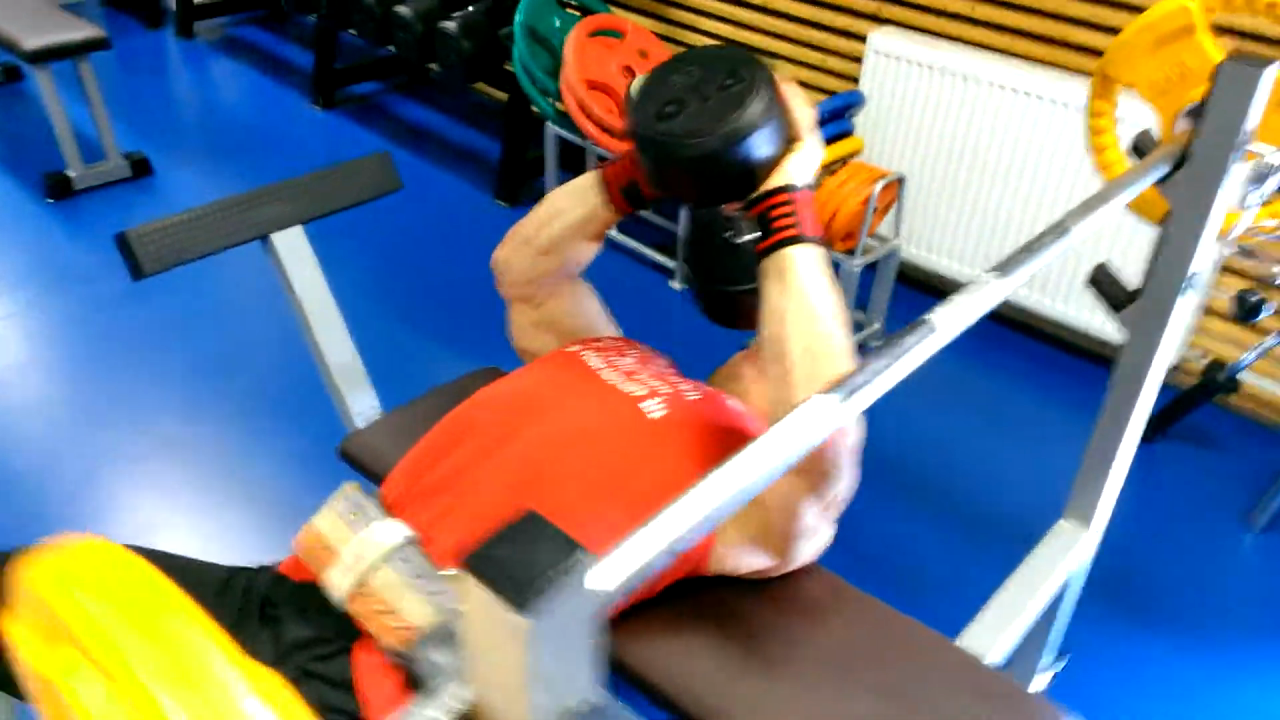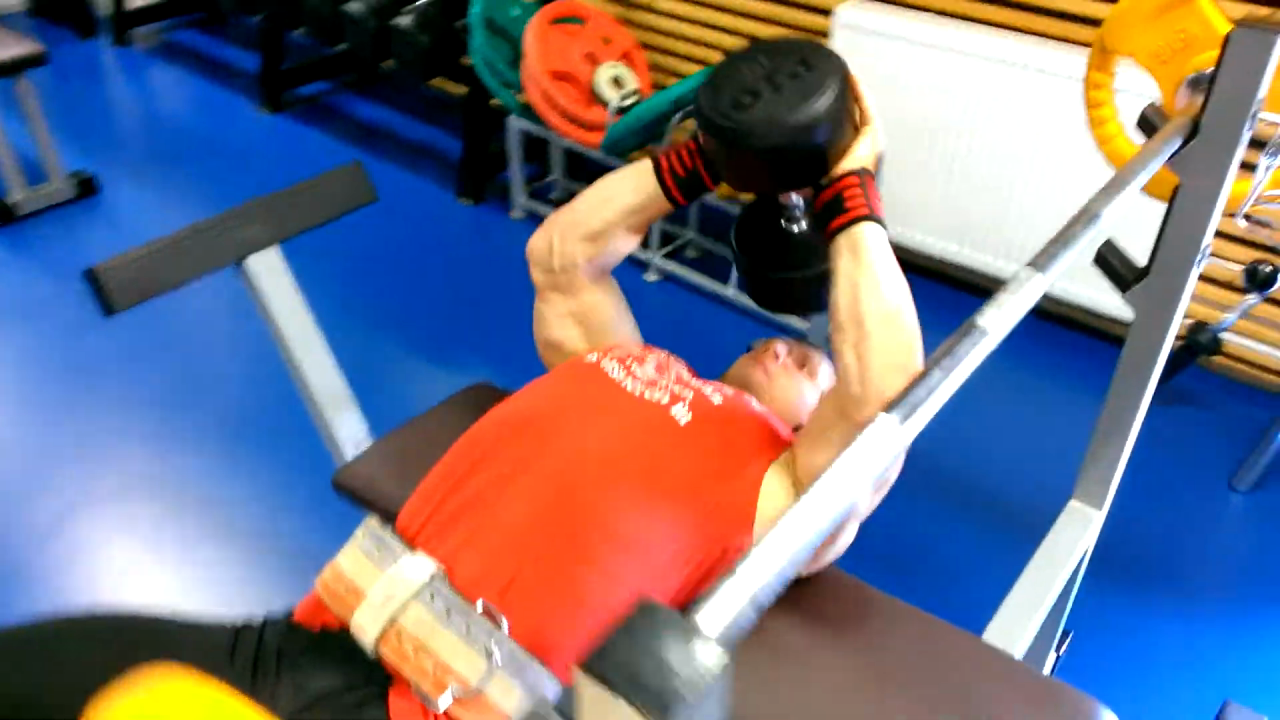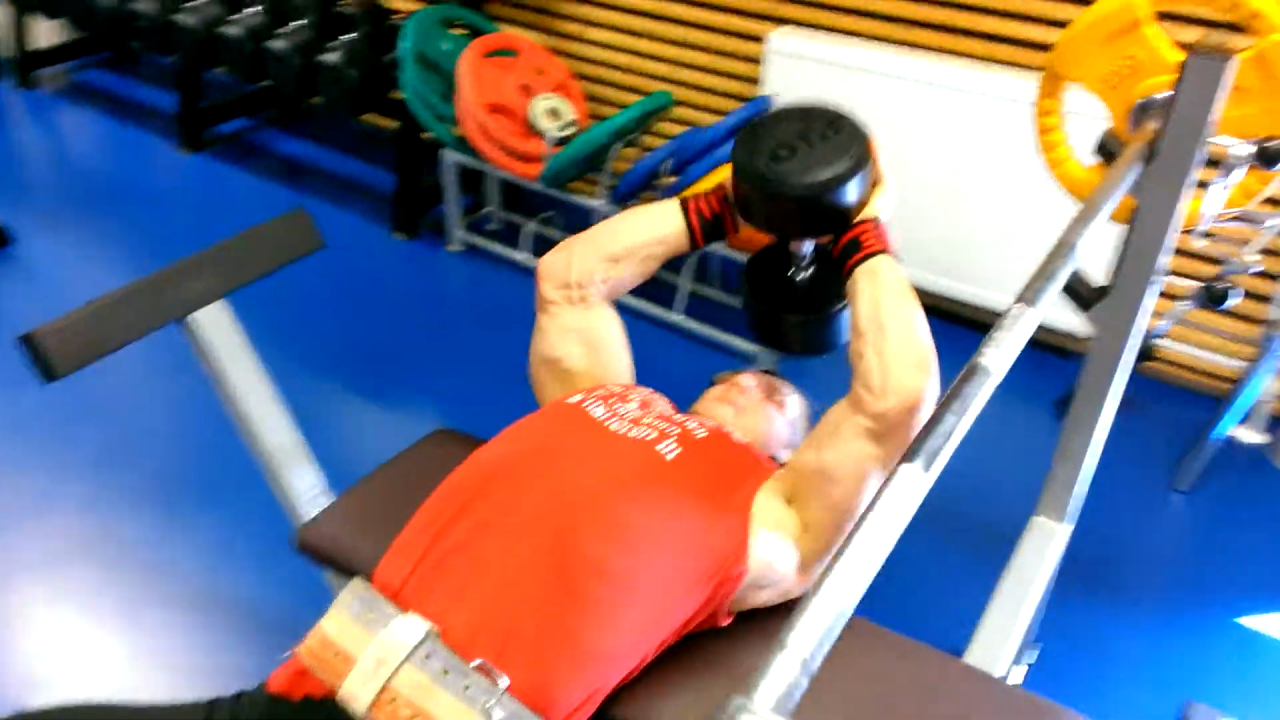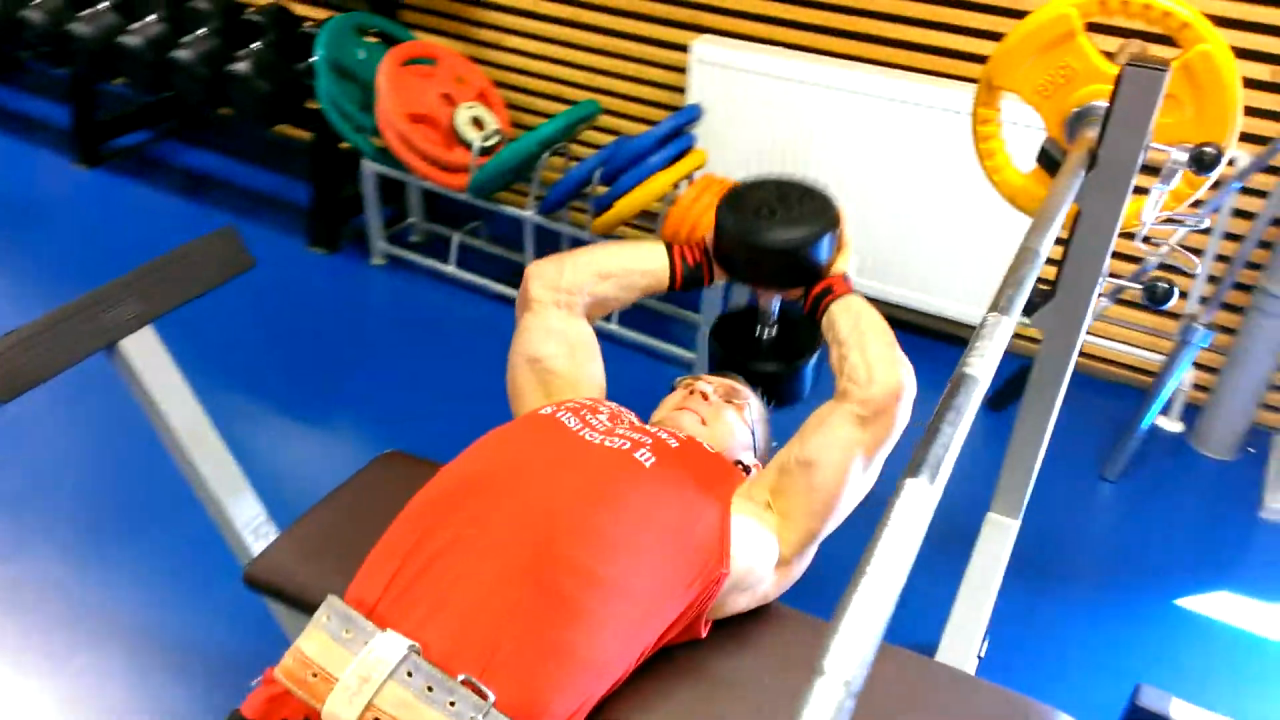
dt=0.2s
person 1, frame 1
left shoulder: (768, 507)
right shoulder: (620, 365)
left elbow: (822, 427)
right elbow: (523, 266)
left wrist: (786, 208)
right wrist: (639, 171)
person 1, frame 2
left shoulder: (784, 491)
right shoulder: (630, 368)
left elbow: (877, 392)
right elbow: (558, 257)
left wrist: (847, 193)
right wrist: (695, 160)
person 1, frame 3
left shoulder: (774, 515)
right shoulder: (603, 415)
left elbow: (900, 396)
right elbow: (570, 275)
left wrist: (865, 238)
right wrist: (717, 210)
person 1, frame 4
left shoulder: (746, 526)
right shoulder: (565, 411)
left elbow: (881, 396)
right elbow: (547, 286)
left wrist: (829, 288)
right wrist: (698, 258)
